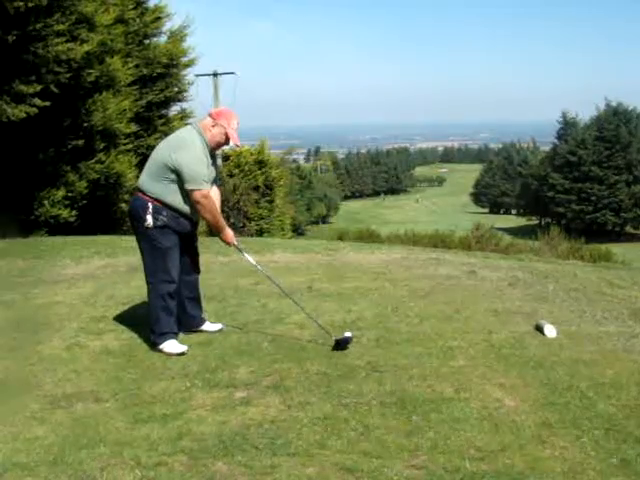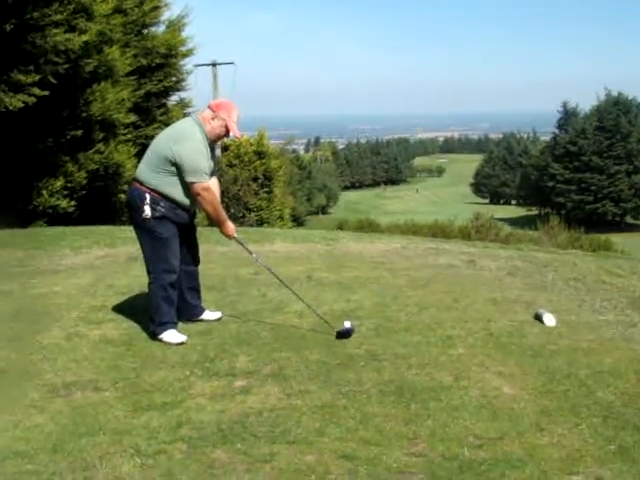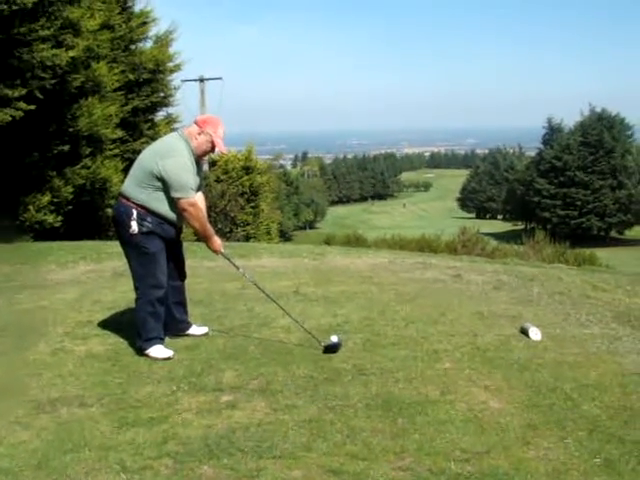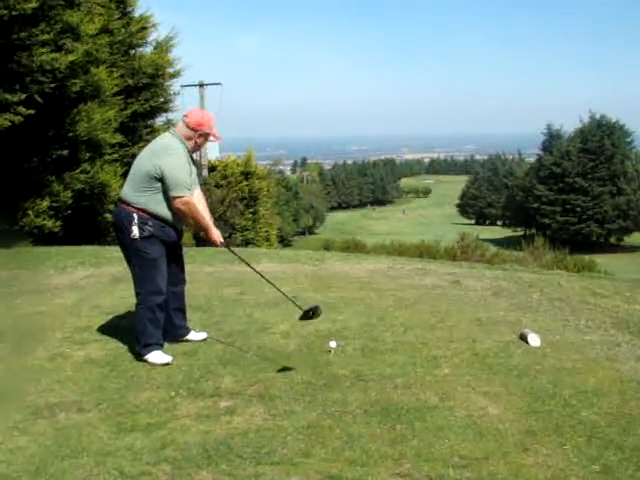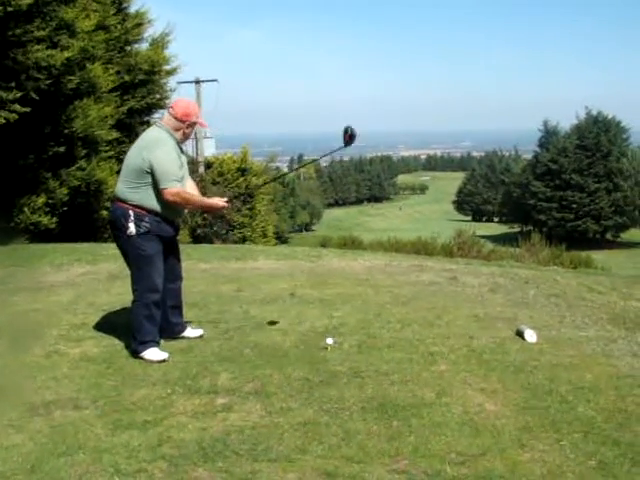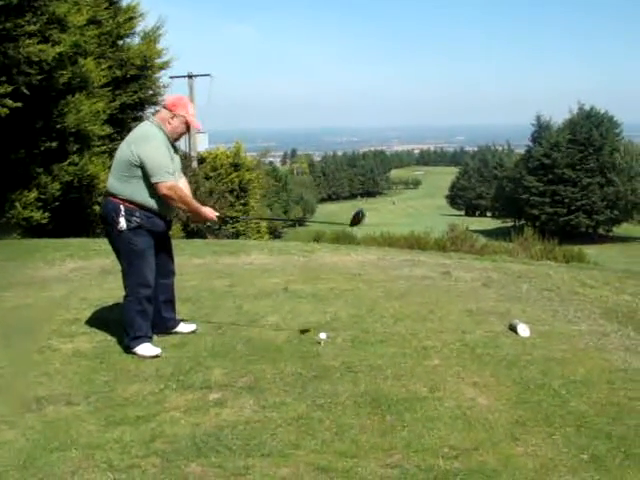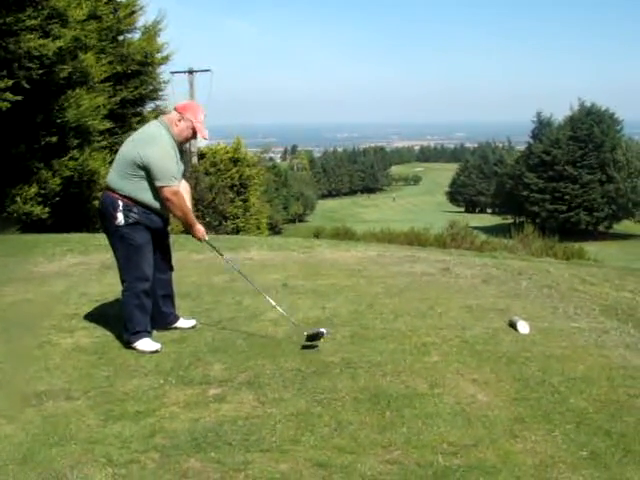
dt=0.5s
person 1, frame 1
left shoulder: (203, 145)
right shoulder: (190, 148)
left elbow: (212, 188)
right elbow: (201, 198)
left wrist: (217, 224)
right wrist: (222, 229)
left hip: (177, 216)
right hip: (155, 215)
left knee: (188, 271)
right knee: (164, 276)
left ankle: (191, 320)
right ankle: (163, 336)
person 1, frame 2
left shoulder: (202, 136)
right shoulder: (191, 140)
left elbow: (211, 180)
right elbow: (202, 191)
left wrist: (219, 217)
right wrist: (224, 223)
left hip: (175, 206)
right hip: (152, 205)
left knee: (187, 260)
right knee: (165, 267)
left ankle: (190, 309)
right ankle: (163, 326)
person 1, frame 3
left shoulder: (189, 152)
right shoulder: (176, 156)
left elbow: (197, 195)
right elbow: (188, 206)
left wrist: (206, 233)
right wrist: (210, 238)
left hip: (162, 221)
right hip: (139, 221)
left knee: (174, 275)
right knee: (153, 282)
left ankle: (177, 324)
right ankle: (149, 341)
person 1, frame 4
left shoulder: (180, 149)
right shoulder: (172, 155)
left elbow: (195, 192)
right elbow: (182, 203)
left wrist: (210, 225)
right wrist: (208, 230)
left hip: (162, 226)
right hip: (140, 226)
left knee: (174, 280)
right knee: (153, 288)
left ankle: (175, 329)
right ankle: (148, 346)
person 1, frame 5
left shoulder: (166, 140)
right shoulder: (161, 147)
left elbow: (185, 180)
right elbow: (173, 193)
left wrist: (203, 203)
right wrist: (207, 203)
left hip: (158, 222)
right hip: (137, 222)
left knee: (170, 277)
right knee: (149, 284)
left ankle: (171, 326)
right ankle: (144, 343)
person 1, frame 6
left shoulder: (160, 137)
right shoulder: (151, 141)
left elbow: (178, 178)
right elbow: (167, 188)
left wrist: (193, 209)
right wrist: (199, 211)
left hip: (151, 217)
right hip: (128, 218)
left knee: (163, 272)
right knee: (141, 279)
left ankle: (164, 321)
right ankle: (137, 339)
person 1, frame 7
left shoulder: (170, 139)
right shoulder: (159, 144)
left elbow: (180, 183)
right elbow: (170, 194)
left wrist: (190, 218)
right wrist: (193, 225)
left hip: (148, 213)
right hip: (126, 213)
left knee: (161, 268)
right knee: (139, 275)
left ankle: (164, 317)
right ankle: (136, 334)
